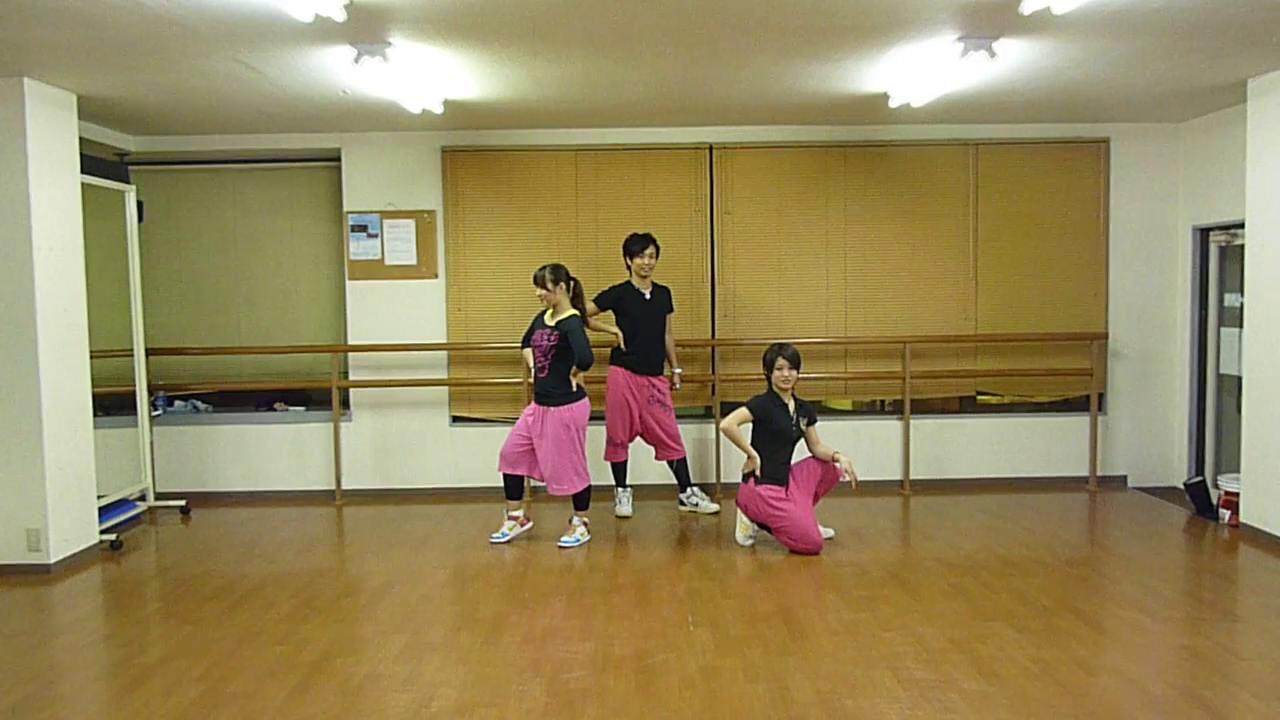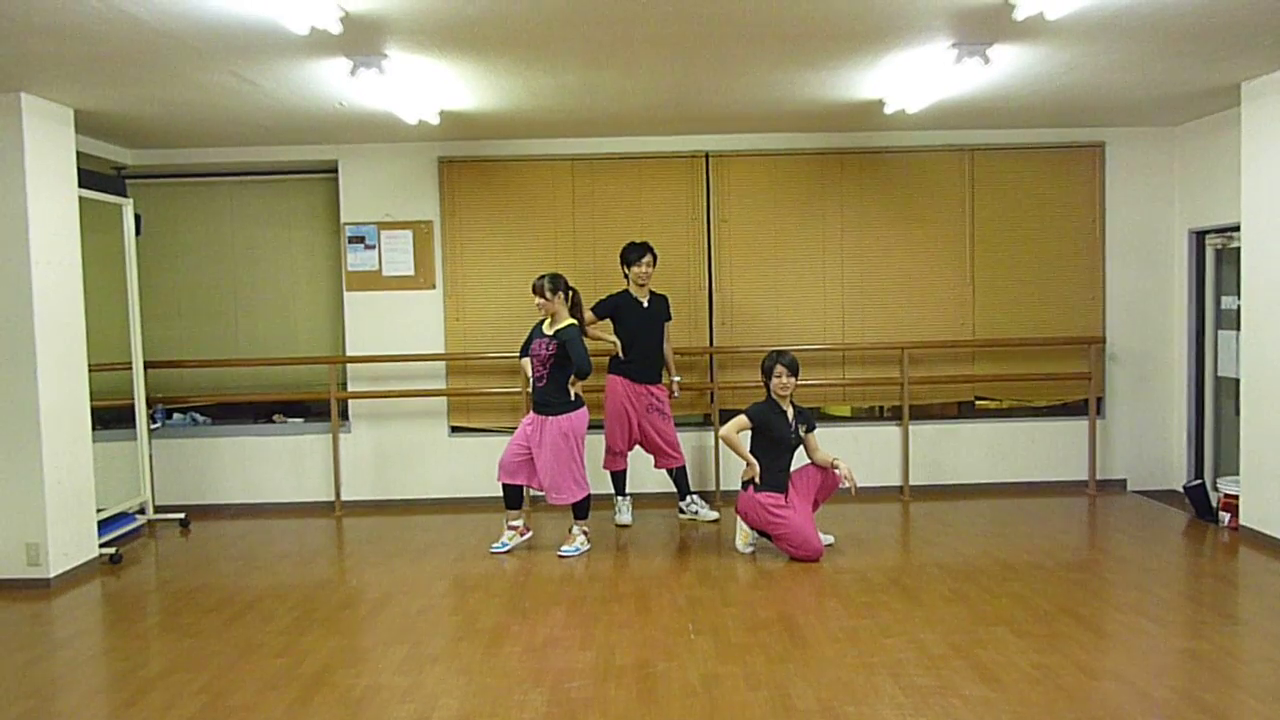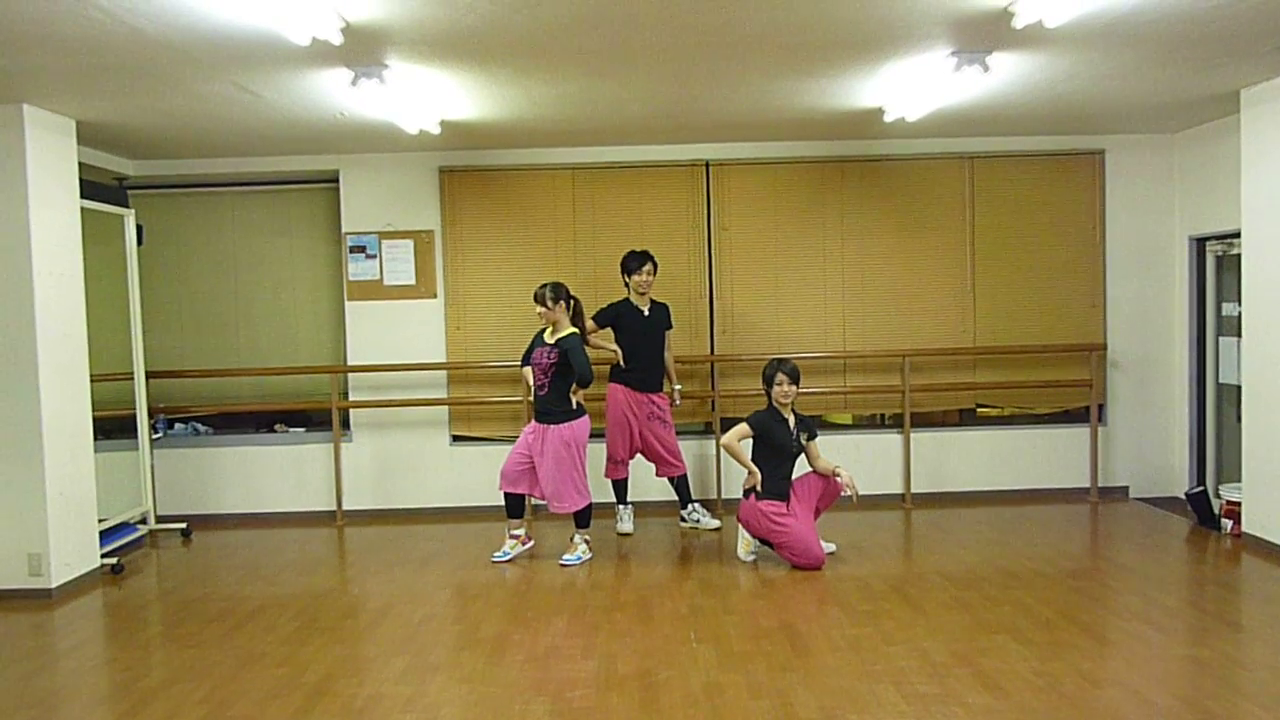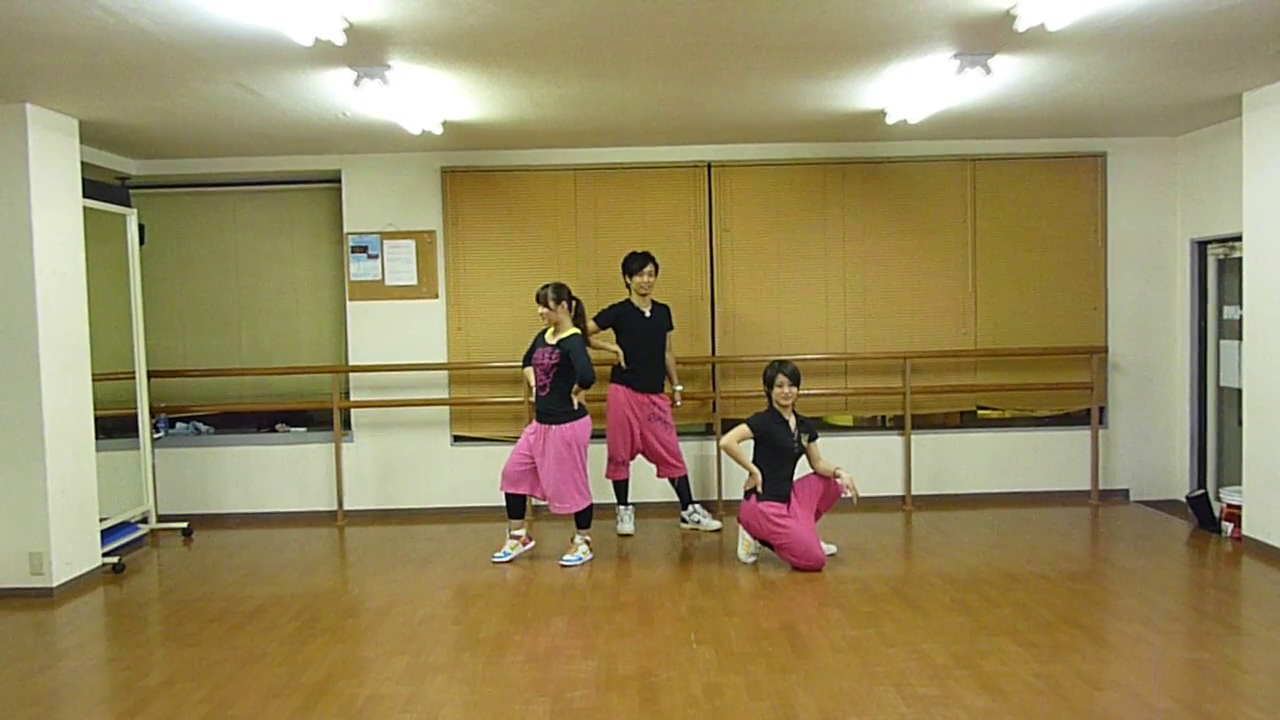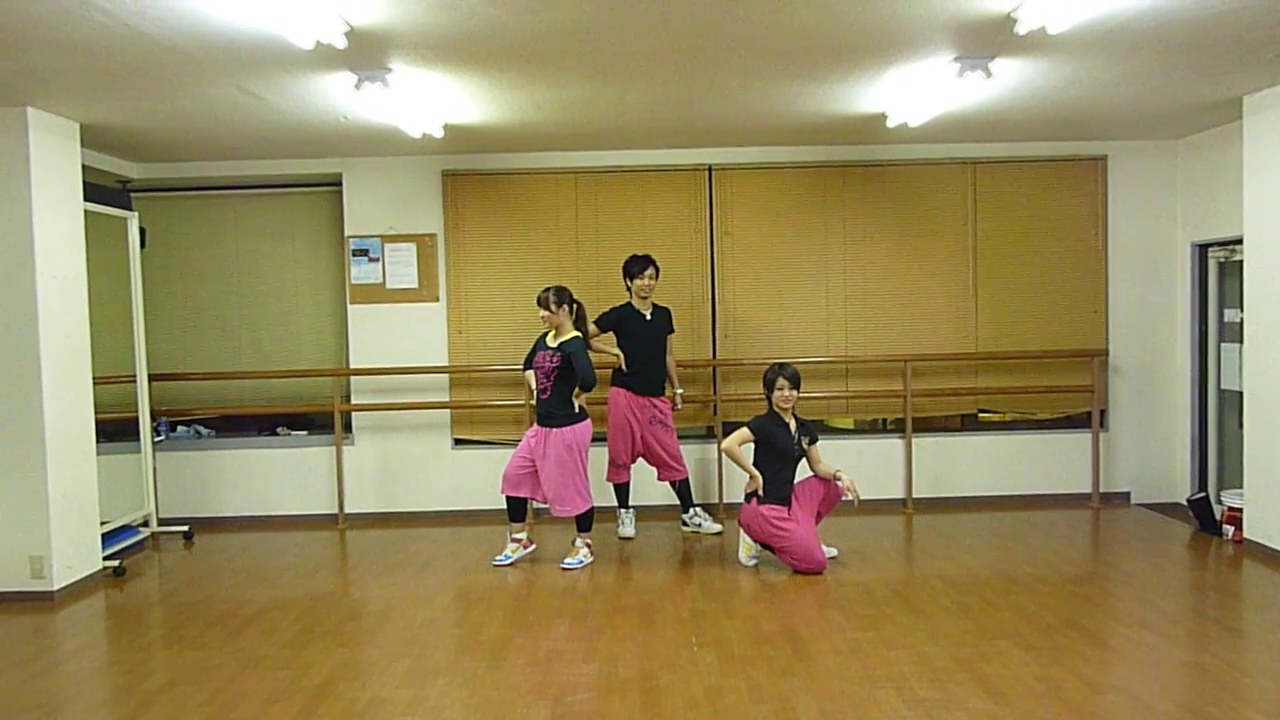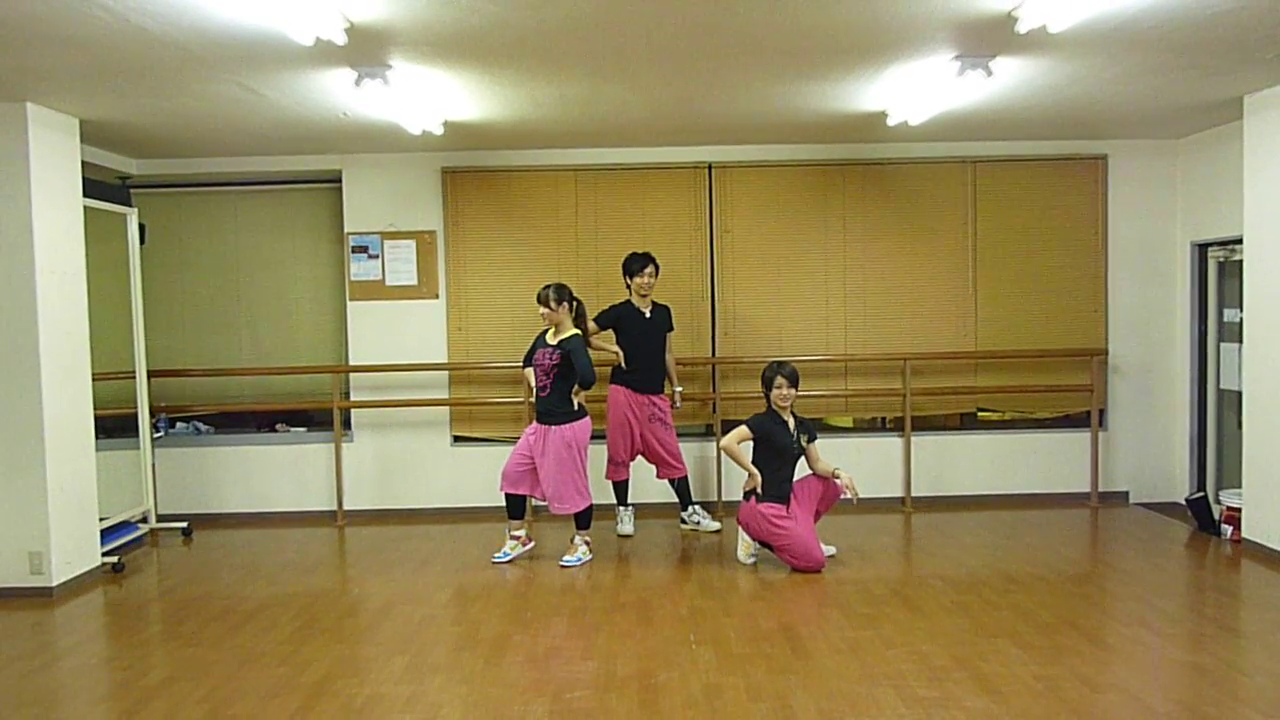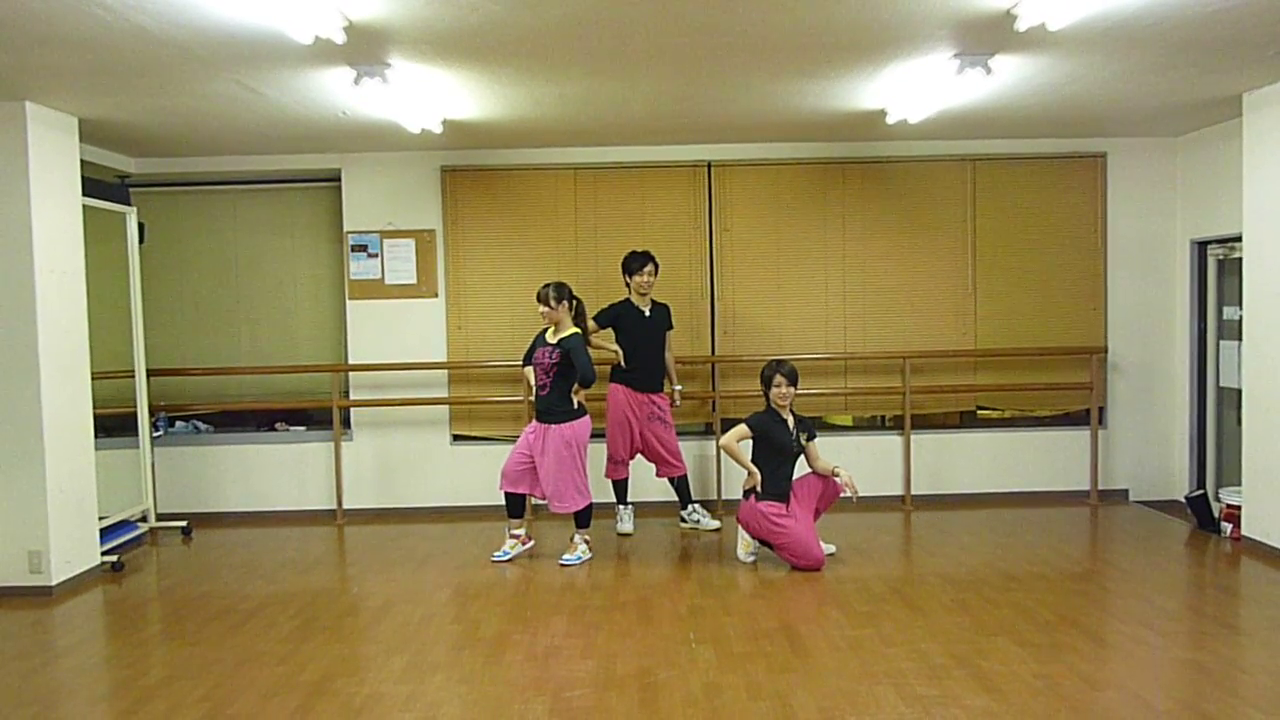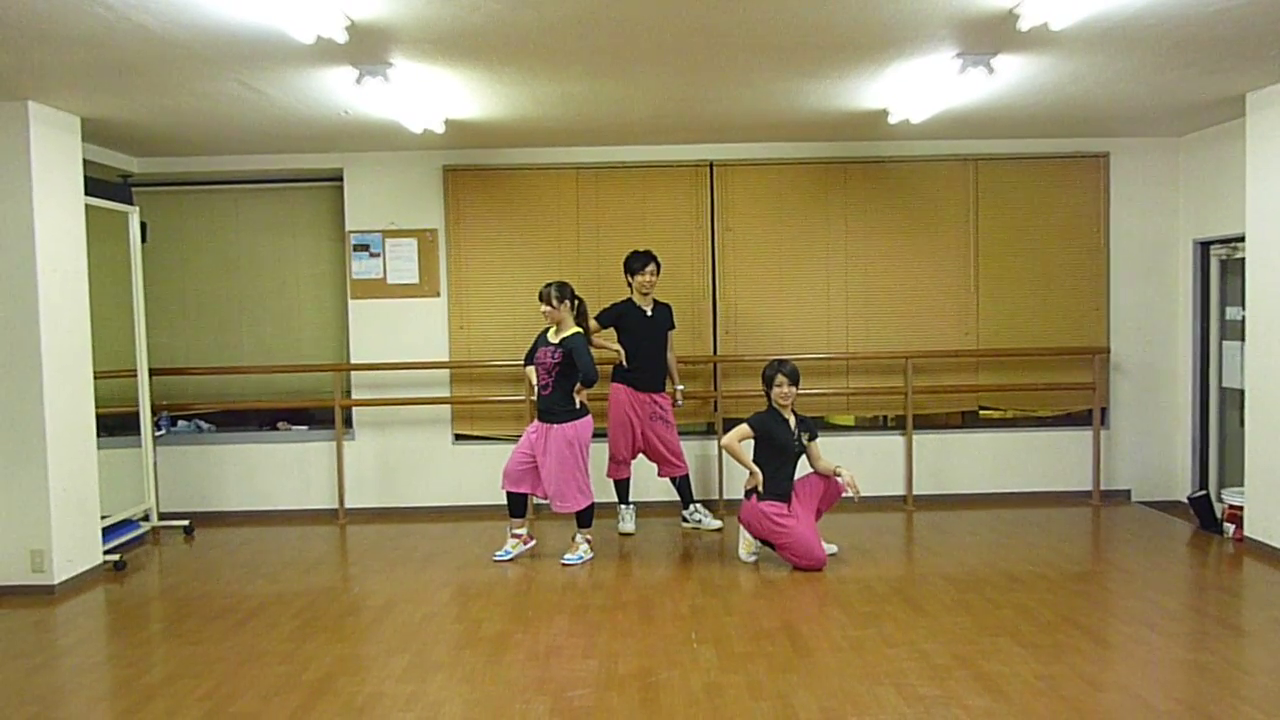
dt=0.3s
person 1, frame 1
left shoulder: (664, 294)
right shoulder: (618, 293)
right elbow: (583, 317)
left wrist: (676, 369)
right wrist: (613, 330)
left hip: (654, 376)
right hip: (623, 374)
left knee: (670, 435)
right knee: (619, 434)
left ankle: (687, 493)
right ankle: (622, 492)
person 1, frame 2
left shoulder: (661, 302)
right shoulder: (616, 302)
left wrist: (674, 377)
right wrist: (611, 338)
left hip: (653, 385)
right hip: (622, 382)
left knee: (668, 443)
right knee: (618, 443)
left ankle: (687, 501)
right ankle: (622, 501)
person 1, frame 3
left shoulder: (662, 310)
right shoulder: (616, 311)
left wrist: (675, 386)
right wrist: (612, 347)
left hip: (654, 393)
right hip: (623, 391)
left knee: (670, 451)
right knee: (619, 452)
left ankle: (688, 510)
right ankle: (624, 510)
person 1, frame 4
left shoulder: (663, 312)
right shoulder: (618, 312)
left wrist: (676, 387)
right wrist: (613, 348)
left hip: (655, 394)
right hip: (624, 391)
left knee: (670, 452)
right knee: (621, 452)
left ankle: (689, 511)
right ankle: (624, 511)
person 1, frame 5
left shoulder: (664, 315)
right shoulder: (619, 315)
right elbow: (583, 338)
left wrist: (677, 390)
right wrist: (614, 351)
left hip: (656, 397)
right hip: (625, 395)
left knee: (672, 455)
right knee: (622, 455)
left ankle: (690, 513)
right ankle: (625, 514)
person 1, frame 6
left shoulder: (663, 312)
right shoulder: (618, 312)
right elbow: (583, 336)
left wrist: (676, 388)
right wrist: (613, 348)
left hip: (655, 395)
right hip: (624, 392)
left knee: (671, 453)
right knee: (621, 452)
left ankle: (688, 511)
right ankle: (624, 511)
person 1, frame 7
left shoulder: (663, 311)
right shoulder: (618, 311)
left wrist: (676, 386)
right wrist: (613, 347)
left hip: (655, 393)
right hip: (624, 391)
left knee: (670, 452)
right knee: (620, 451)
left ankle: (688, 510)
right ankle: (624, 510)
person 1, frame 8
left shoulder: (665, 311)
right shoulder: (620, 310)
left wrist: (677, 386)
right wrist: (614, 347)
left hip: (656, 393)
right hip: (626, 391)
left knee: (672, 451)
right knee: (622, 451)
left ankle: (690, 510)
right ankle: (625, 509)
person 2, frame 1
left shoulder: (572, 323)
right shoulder: (541, 319)
left elbow: (586, 358)
right elbow: (526, 343)
left wrist: (574, 375)
left hip: (566, 407)
right hip: (539, 405)
left knee: (570, 465)
right knee: (511, 454)
left ankle: (581, 524)
right ankle: (516, 518)
person 2, frame 2
left shoulder: (570, 332)
right shoulder: (540, 328)
left elbow: (584, 367)
right elbow: (525, 353)
left wrist: (572, 384)
left hip: (565, 416)
right hip: (538, 415)
left knee: (569, 474)
right knee: (510, 463)
left ankle: (580, 533)
right ankle: (515, 528)
person 2, frame 3
left shoulder: (571, 341)
right shoulder: (541, 337)
left elbow: (585, 375)
right elbow: (526, 361)
left wrist: (573, 393)
left hip: (566, 425)
right hip: (539, 423)
left knee: (571, 483)
right knee: (512, 472)
left ankle: (582, 542)
right ankle: (518, 537)
person 2, frame 4
left shoulder: (573, 341)
right shoulder: (543, 337)
left elbow: (588, 376)
right elbow: (527, 362)
left wrist: (575, 394)
left hip: (568, 425)
right hip: (541, 424)
left knee: (572, 484)
right knee: (513, 472)
left ankle: (583, 542)
right ankle: (518, 537)
person 2, frame 5
left shoulder: (574, 345)
right shoulder: (543, 340)
left elbow: (589, 379)
right elbow: (528, 365)
left wrist: (576, 396)
left hip: (568, 428)
right hip: (542, 426)
left knee: (573, 487)
right knee: (514, 476)
left ankle: (583, 545)
right ankle: (519, 540)
person 2, frame 6
left shoulder: (574, 342)
right shoulder: (543, 338)
left elbow: (588, 377)
right elbow: (528, 362)
left wrist: (575, 394)
left hip: (568, 425)
right hip: (541, 424)
left knee: (572, 484)
right knee: (513, 473)
left ankle: (582, 543)
right ankle: (518, 537)
person 2, frame 7
left shoulder: (574, 341)
right shoulder: (543, 336)
left elbow: (588, 376)
right elbow: (528, 361)
left wrist: (575, 392)
left hip: (568, 424)
right hip: (541, 423)
left knee: (571, 483)
right knee: (513, 472)
left ankle: (582, 542)
right ankle: (518, 536)
person 2, frame 8
left shoulder: (575, 340)
right shoulder: (545, 336)
left elbow: (590, 375)
right elbow: (529, 361)
left wrist: (577, 391)
left hip: (569, 424)
right hip: (543, 423)
left knee: (573, 482)
right knee: (514, 471)
left ankle: (584, 541)
right ankle: (519, 535)
person 3, frame 1
left shoulder: (804, 409)
right shoulder: (763, 403)
left elbow: (816, 447)
right elbow: (727, 425)
left wrist: (838, 456)
right wrist: (752, 455)
left hip: (785, 480)
right hip: (762, 487)
right knee: (811, 543)
left ankle: (799, 518)
right ankle: (756, 517)
person 3, frame 2
left shoulder: (803, 415)
right shoulder: (761, 411)
left elbow: (815, 454)
right elbow: (726, 432)
left wrist: (838, 463)
right wrist: (752, 462)
left hip: (785, 487)
right hip: (760, 494)
right knee: (812, 550)
left ankle: (798, 525)
right ankle: (756, 525)
person 3, frame 3
left shoulder: (804, 423)
right shoulder: (763, 419)
left elbow: (816, 461)
right elbow: (727, 441)
left wrist: (839, 471)
right wrist: (753, 470)
left hip: (787, 495)
right hip: (763, 503)
right knee: (813, 558)
left ankle: (799, 533)
right ankle: (758, 533)
person 3, frame 4
left shoulder: (805, 425)
right shoulder: (764, 420)
left elbow: (817, 463)
right elbow: (727, 442)
left wrist: (840, 472)
right wrist: (754, 471)
left hip: (788, 497)
right hip: (763, 504)
right knee: (814, 560)
left ankle: (801, 534)
right ankle: (759, 534)
person 3, frame 5
left shoulder: (805, 428)
right shoulder: (764, 423)
left elbow: (817, 466)
right elbow: (728, 445)
left wrist: (840, 475)
right wrist: (755, 474)
left hip: (788, 500)
right hip: (764, 507)
right knee: (815, 563)
left ankle: (801, 537)
right ankle: (759, 537)
person 3, frame 6
left shoulder: (804, 426)
right shoulder: (763, 421)
left elbow: (816, 464)
right elbow: (727, 443)
left wrist: (839, 473)
right wrist: (753, 472)
left hip: (787, 498)
right hip: (763, 505)
right knee: (814, 561)
left ankle: (801, 535)
right ankle: (759, 536)
person 3, frame 7
left shoulder: (803, 424)
right shoulder: (762, 420)
left elbow: (816, 463)
right elbow: (726, 442)
left wrist: (838, 471)
right wrist: (753, 471)
left hip: (786, 497)
right hip: (763, 504)
right knee: (813, 559)
left ankle: (799, 534)
right ankle: (757, 533)
person 3, frame 8
left shoulder: (805, 424)
right shoulder: (763, 420)
left elbow: (817, 462)
right elbow: (727, 441)
left wrist: (840, 471)
right wrist: (754, 471)
left hip: (788, 496)
right hip: (764, 504)
right knee: (815, 559)
left ankle: (802, 534)
right ankle: (760, 534)
